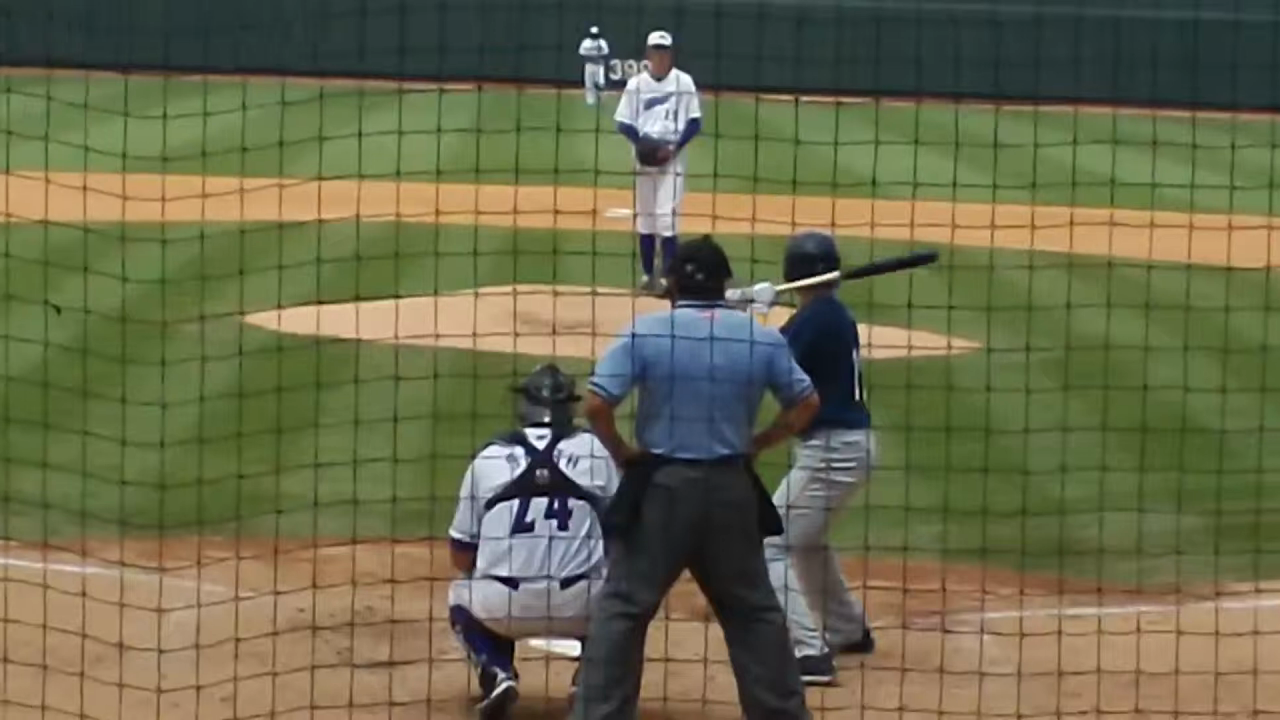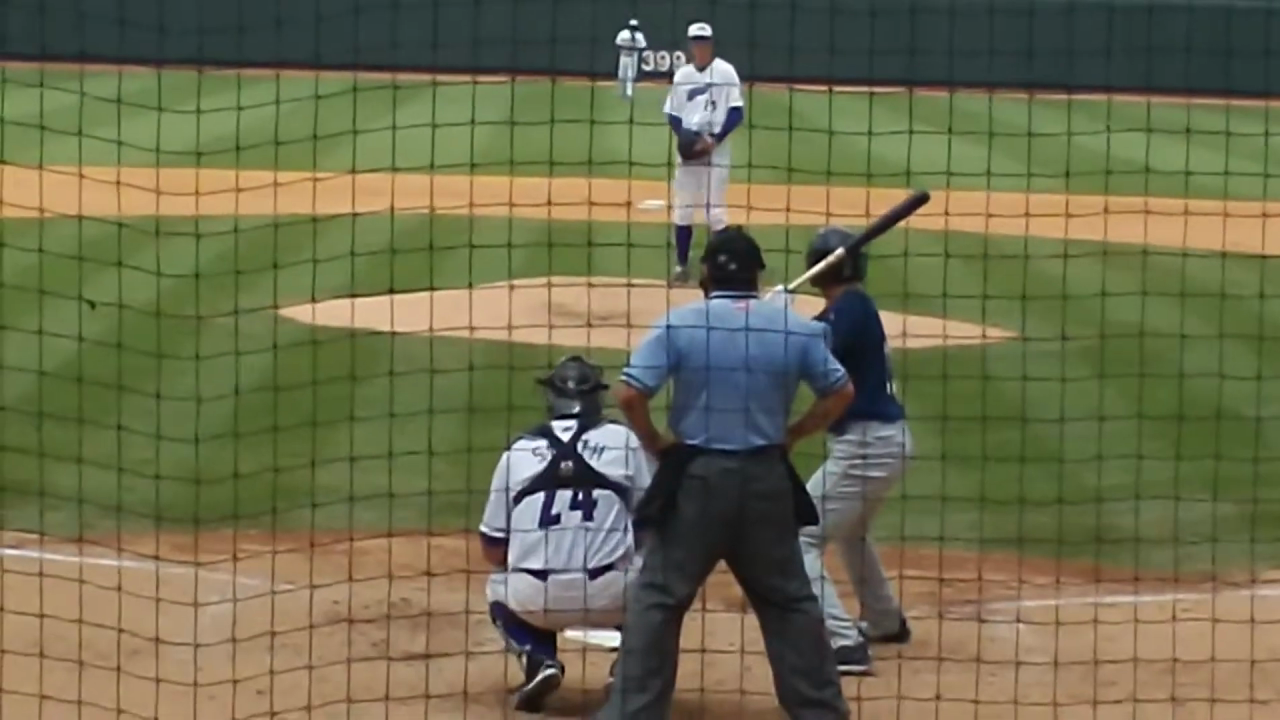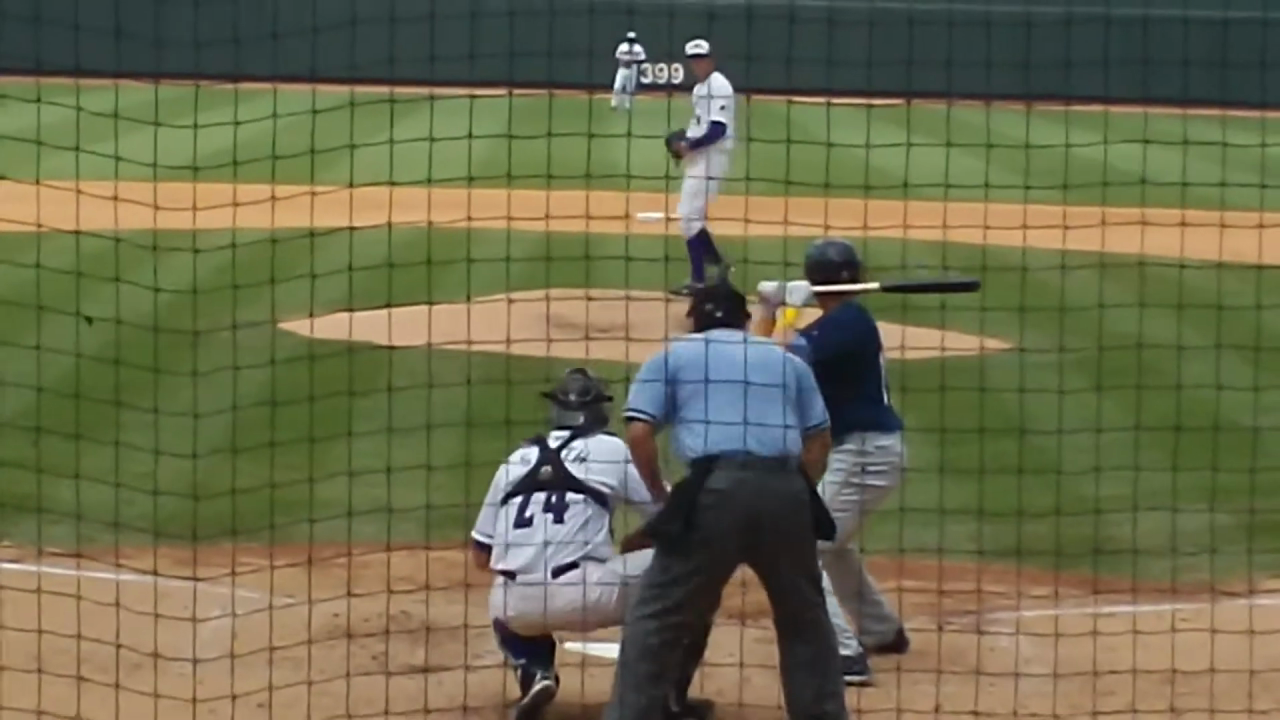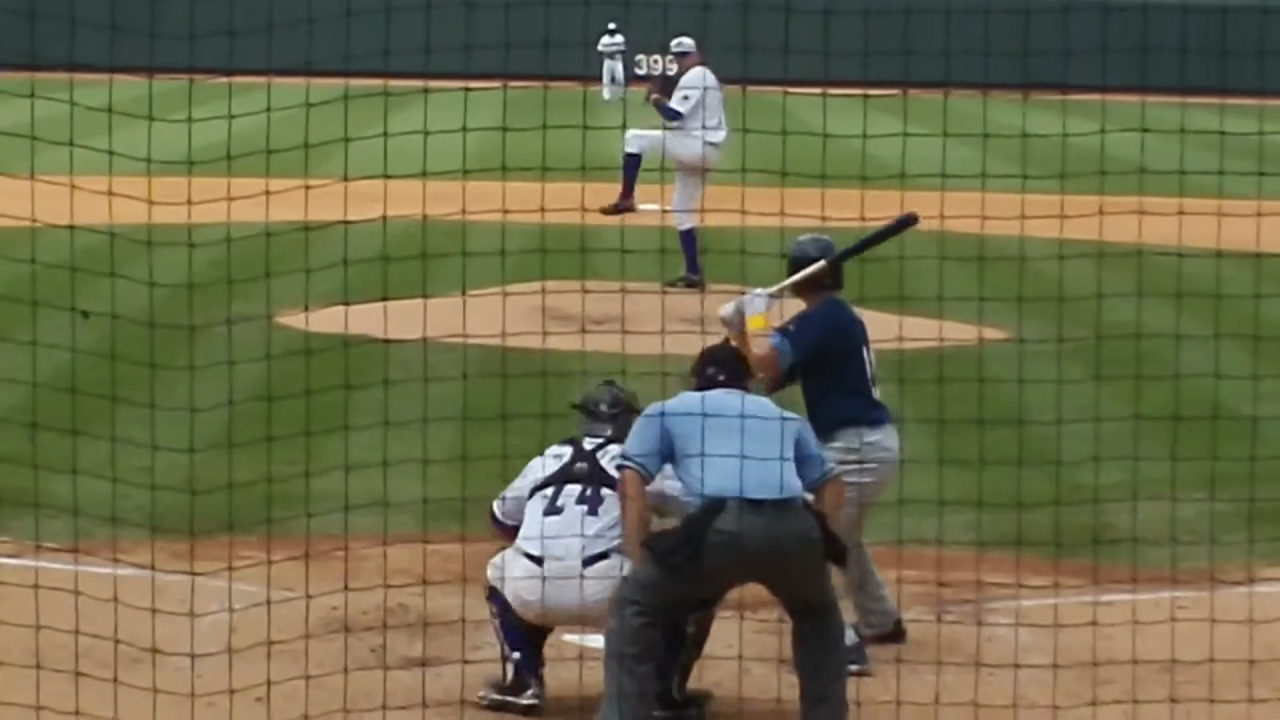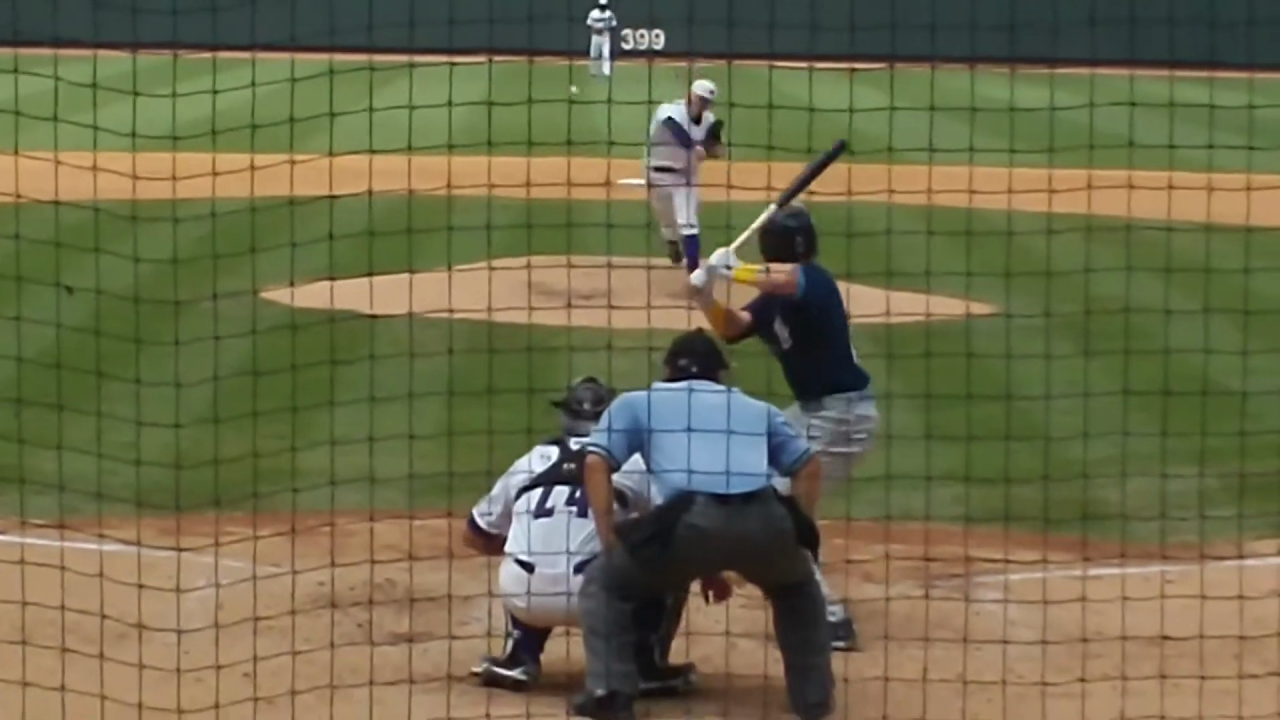
dt=0.7s
person 1, frame 1
left shoulder: (814, 317)
right shoulder: (835, 314)
left hip: (829, 449)
right hip: (849, 443)
left knee: (772, 546)
right knee: (807, 540)
left ankle: (811, 654)
right ankle: (850, 631)
person 1, frame 2
left shoulder: (849, 308)
right shoulder: (856, 307)
left hip: (864, 442)
right hip: (882, 437)
left knee: (799, 536)
right knee: (849, 530)
left ankle: (845, 643)
right ankle: (885, 621)
person 1, frame 3
left shoulder: (842, 322)
right shoulder: (850, 319)
left wrist: (774, 310)
right wrist: (771, 309)
left hip: (863, 453)
right hip: (872, 448)
right knee: (829, 542)
left ankle: (847, 655)
right ankle: (884, 631)
person 1, frame 4
left shoulder: (822, 317)
right shoulder: (837, 318)
left elbow: (768, 357)
right elbow: (773, 378)
right wrist: (738, 331)
left hip: (855, 448)
right hip: (871, 442)
right knee: (841, 534)
left ankle: (843, 647)
right ankle: (882, 621)
person 1, frame 5
left shoulder: (813, 279)
right shoulder: (778, 297)
left elbow: (785, 280)
right elbow: (732, 329)
left wrist: (733, 270)
right wrist: (706, 296)
left hip: (840, 416)
right hip: (816, 410)
left ankle: (832, 622)
person 2, frame 1
left shoulder: (644, 333)
right shoulder: (762, 338)
left elbow: (595, 404)
right elbow: (806, 404)
left wrist: (622, 453)
right wrist: (756, 443)
left hip: (662, 485)
right hip: (731, 487)
left knee: (622, 607)
right knee: (755, 609)
person 2, frame 2
left shoulder: (679, 323)
right shoulder: (797, 328)
left elbow: (629, 395)
right elbow: (841, 393)
left wrist: (656, 443)
left hip: (697, 476)
right hip: (767, 478)
left knee: (657, 597)
right knee: (790, 599)
person 2, frame 3
left shoulder: (671, 355)
right shoulder: (788, 360)
left elbow: (639, 434)
right elbow: (819, 440)
left wrist: (661, 497)
left hip: (715, 489)
right hip: (785, 489)
left knee: (658, 612)
right knee: (804, 614)
person 2, frame 4
left shoulder: (665, 412)
right shoulder: (785, 417)
left elbow: (631, 481)
right elbow: (829, 487)
left wrist: (640, 560)
right wrist: (815, 547)
left hip: (723, 529)
right hip: (793, 530)
left knee: (633, 605)
right knee: (818, 612)
person 2, frame 5
left shoulder: (637, 402)
right shoulder: (757, 407)
left elbow: (596, 464)
right elbow: (808, 467)
left wrist: (611, 544)
right wrist: (794, 534)
left hip: (693, 522)
right hip: (764, 522)
left knee: (603, 583)
right knee: (798, 589)
person 3, frame 1
left shoulder: (489, 456)
right shoulder: (592, 450)
left elbow: (461, 557)
left hip: (501, 606)
right hip: (576, 605)
left knee: (461, 596)
left ankle: (497, 675)
person 3, frame 2
left shoulder: (518, 450)
right shoulder: (620, 439)
left elbow: (493, 551)
left hip: (533, 598)
right hip: (608, 594)
left knee: (500, 589)
left ankle: (540, 661)
person 3, frame 3
left shoulder: (516, 458)
right shoulder: (610, 449)
left elbow: (482, 555)
right wrist: (616, 554)
left hip: (516, 603)
right hip: (582, 593)
left ankle: (534, 673)
person 3, frame 4
left shoulder: (548, 459)
left elbow: (499, 522)
left hip: (531, 591)
right hip: (601, 591)
left knee: (501, 571)
left ankle: (522, 680)
right ankle: (666, 690)
person 3, frame 5
left shoulder: (531, 460)
right shoulder: (630, 462)
left elbow: (475, 535)
left hip: (522, 596)
left ankle: (519, 658)
right ankle: (647, 664)
person 4, frame 1
left shoulder: (684, 81)
right shoulder: (636, 83)
left elbow: (695, 122)
right elbow: (624, 123)
left wrist: (675, 147)
right wrist: (642, 143)
left hip: (672, 158)
left knee: (667, 217)
right knee: (645, 217)
left ankle: (668, 277)
right ankle: (648, 274)
person 4, frame 2
left shoulder: (725, 71)
right shoulder: (681, 75)
left elbow: (737, 112)
right elbow: (672, 115)
left wrist: (715, 139)
left hip: (717, 149)
left knee: (716, 210)
right knee: (682, 209)
right ankle: (682, 266)
person 4, frame 3
left shoulder: (719, 85)
right shoulder: (699, 88)
left elbow: (718, 129)
left wrist: (690, 146)
right wrist: (685, 146)
left hip: (711, 158)
right hip: (696, 158)
left knee: (690, 216)
right knee: (689, 218)
left ankle: (716, 268)
right ankle: (697, 279)
person 4, frame 4
left shoulder: (693, 78)
right shoulder: (709, 78)
left elbow: (673, 114)
left wrist: (656, 101)
right wrist: (663, 102)
left hip: (694, 146)
right hip: (706, 151)
left knee: (634, 137)
right knee: (682, 212)
left ankle: (626, 198)
right ankle: (693, 274)
person 4, frame 5
left shoulder: (708, 120)
right shoulder: (669, 111)
left elbow: (716, 150)
right elbow: (674, 128)
right wrist: (694, 147)
left hip: (684, 176)
right hip: (658, 175)
left knee: (688, 224)
right knee: (668, 224)
right ankle: (674, 243)
